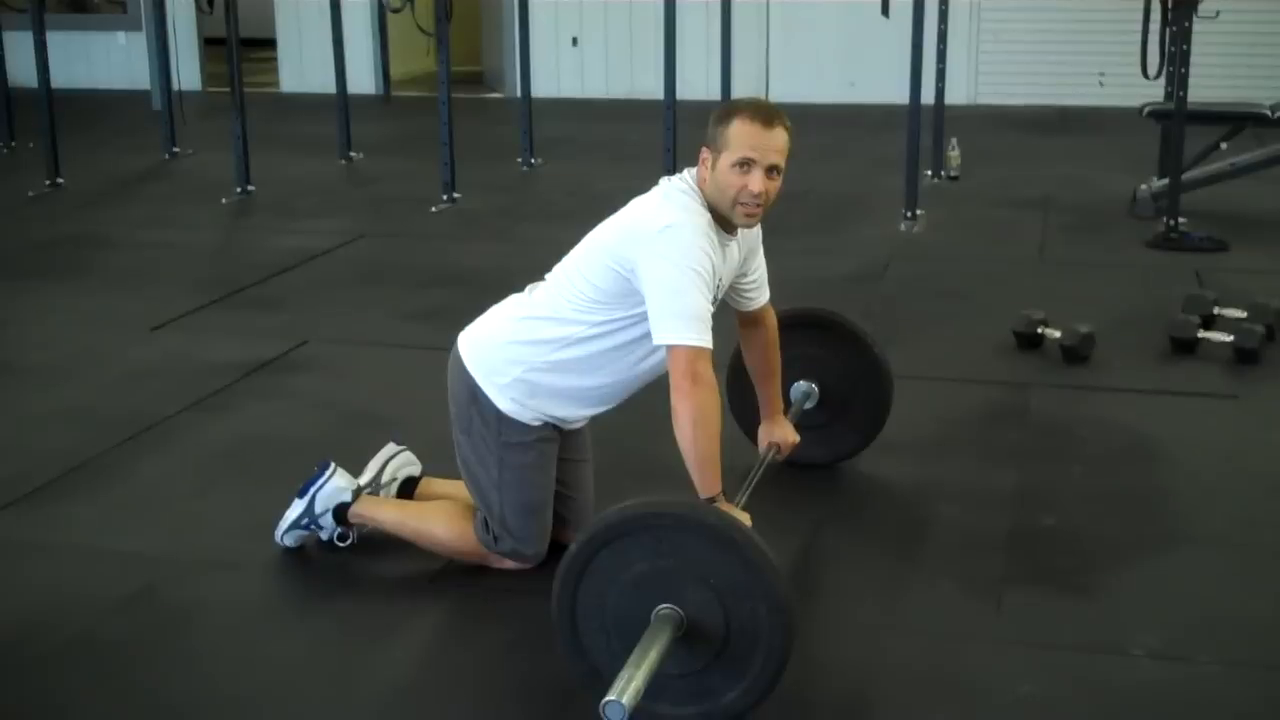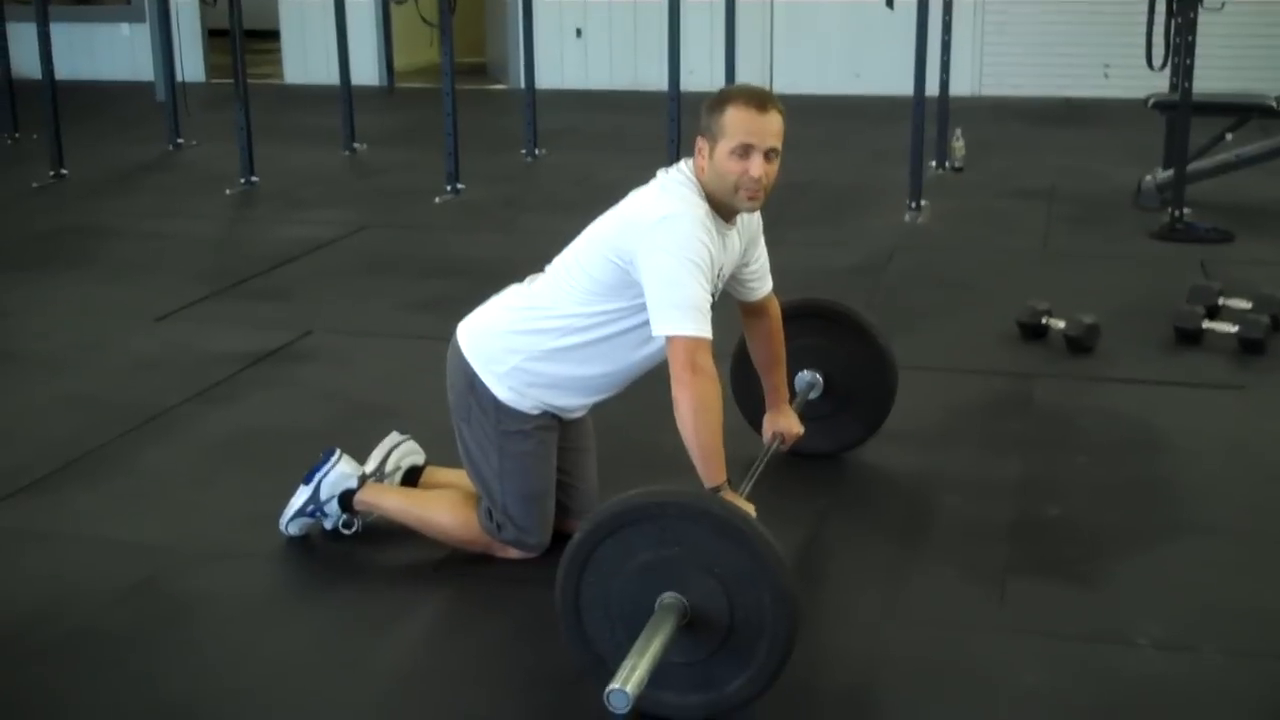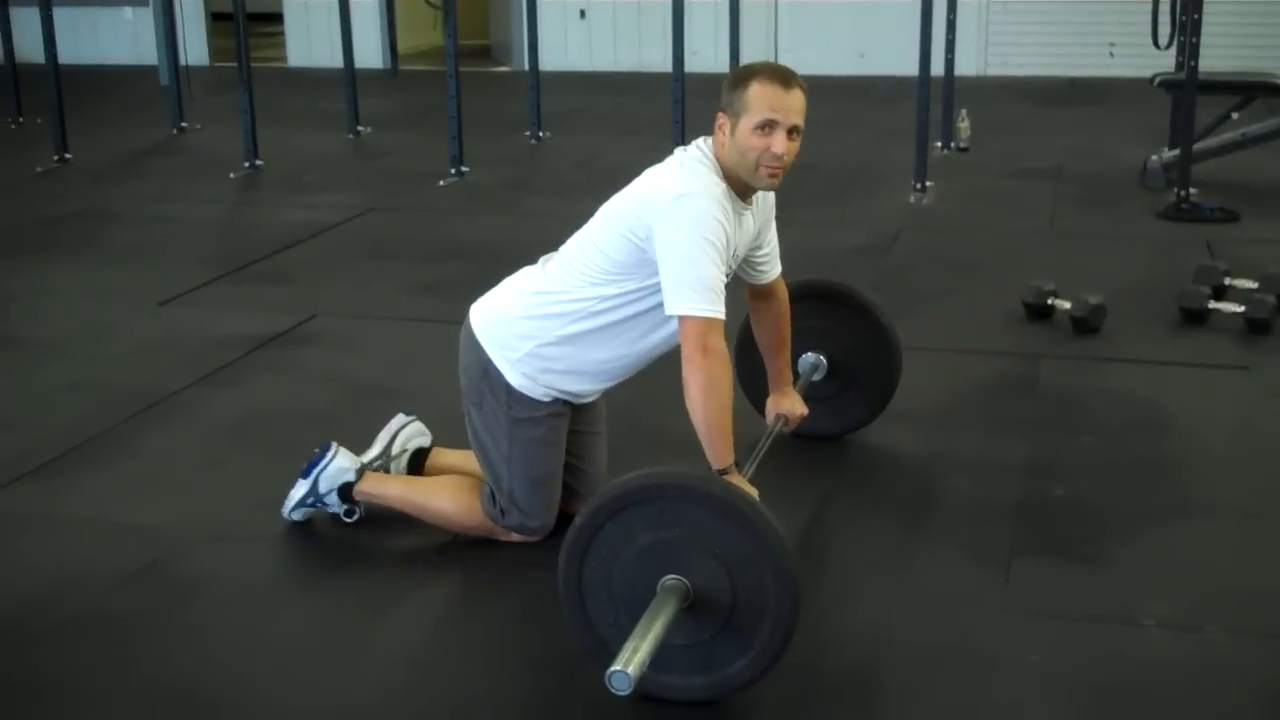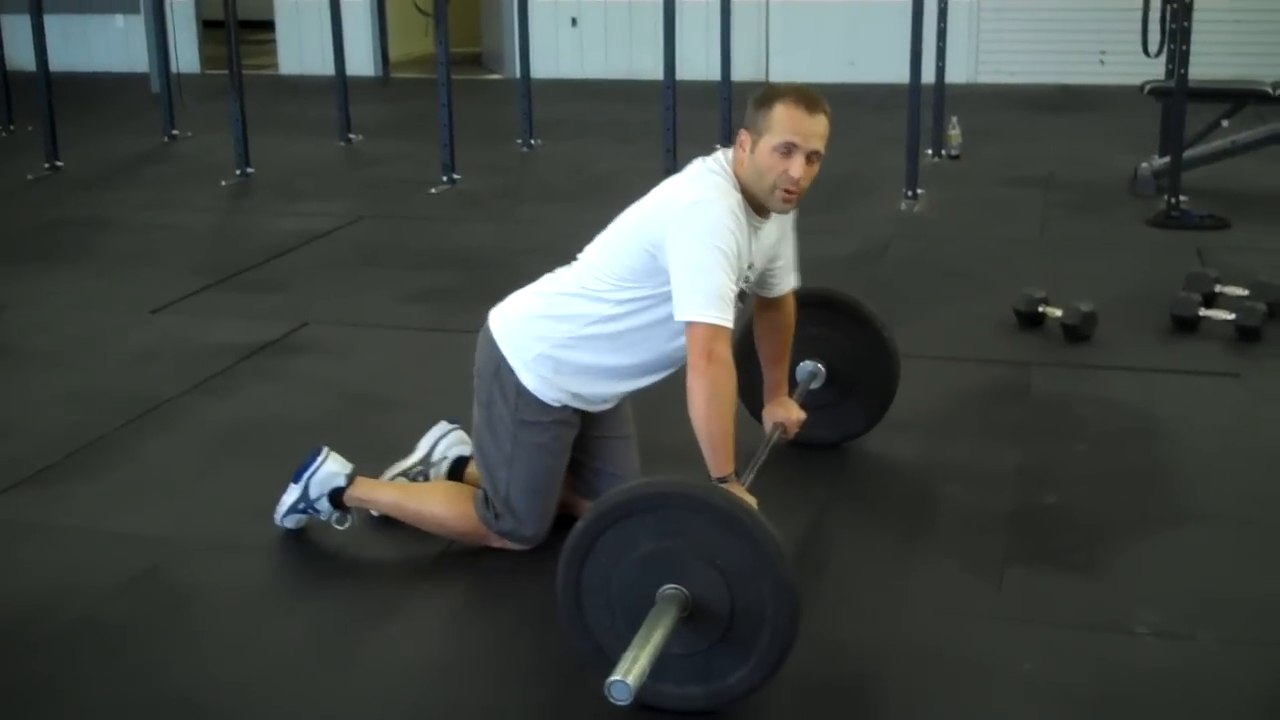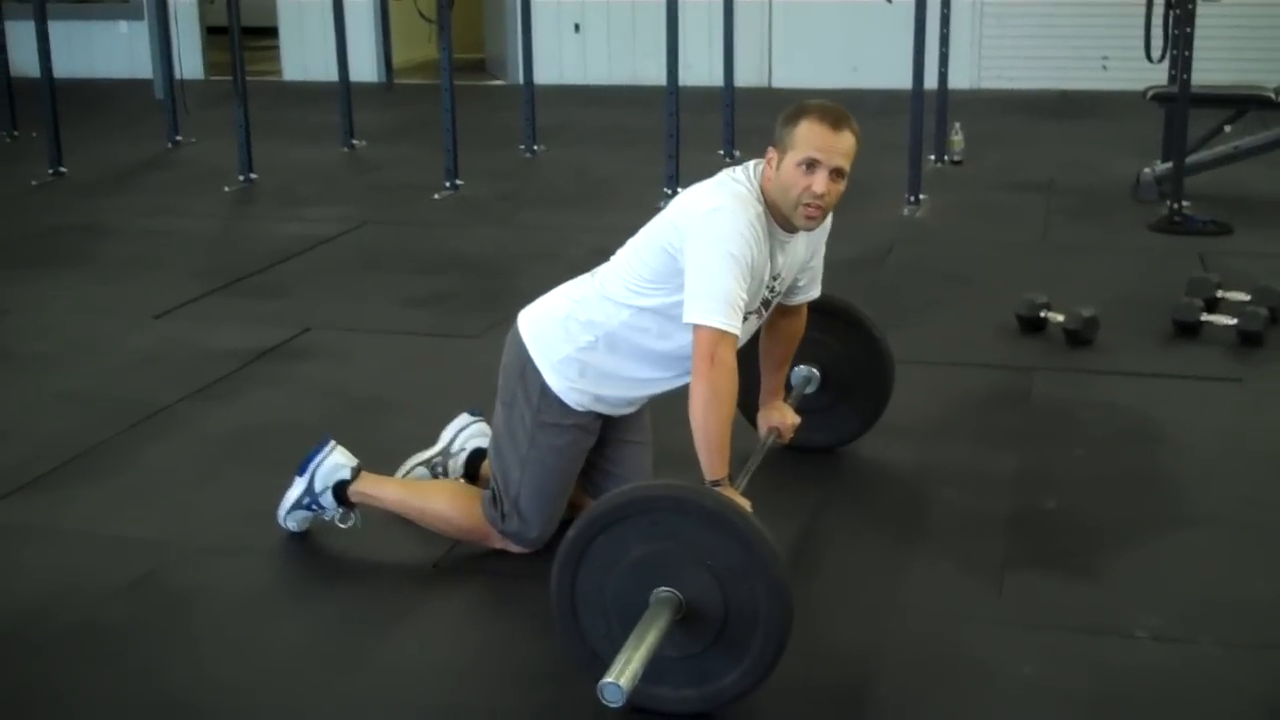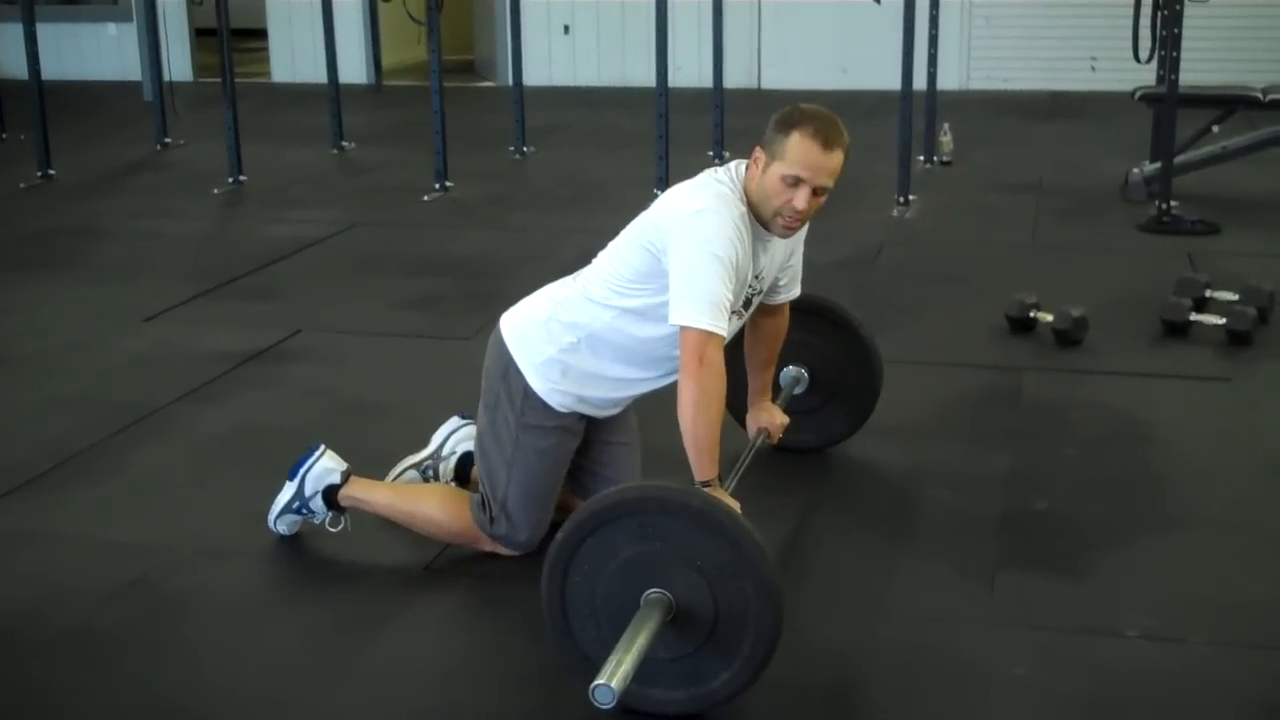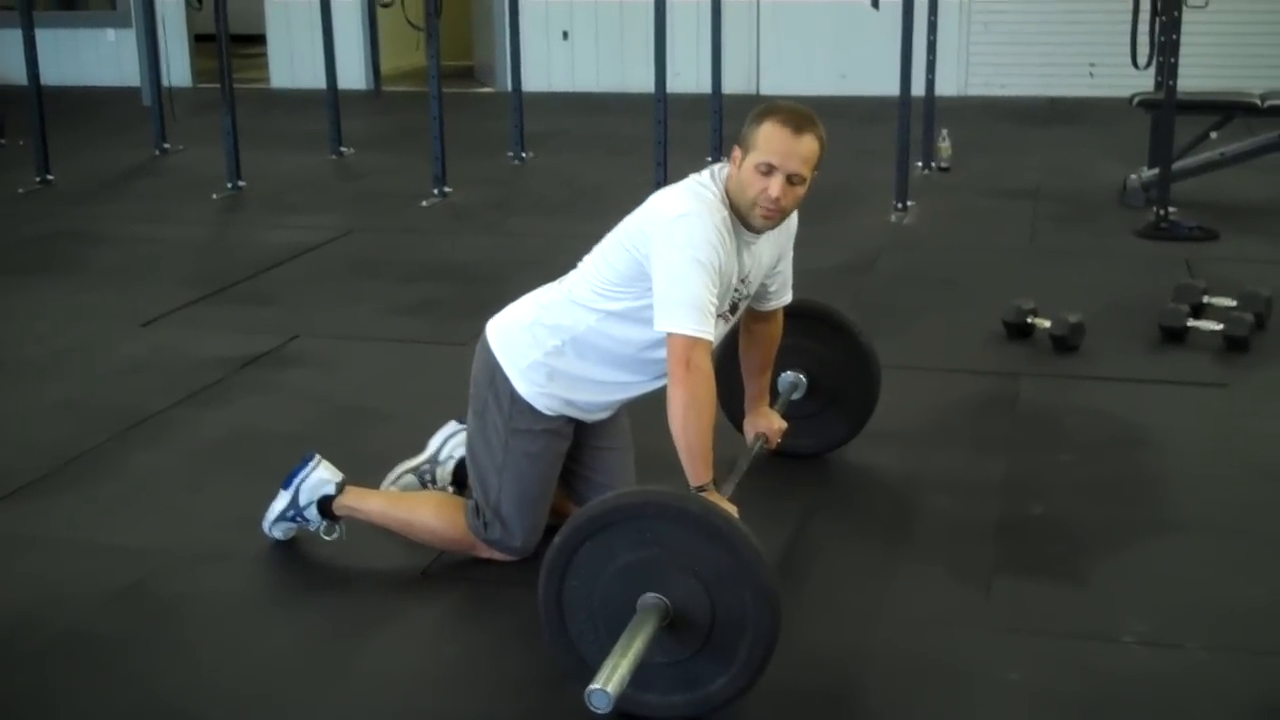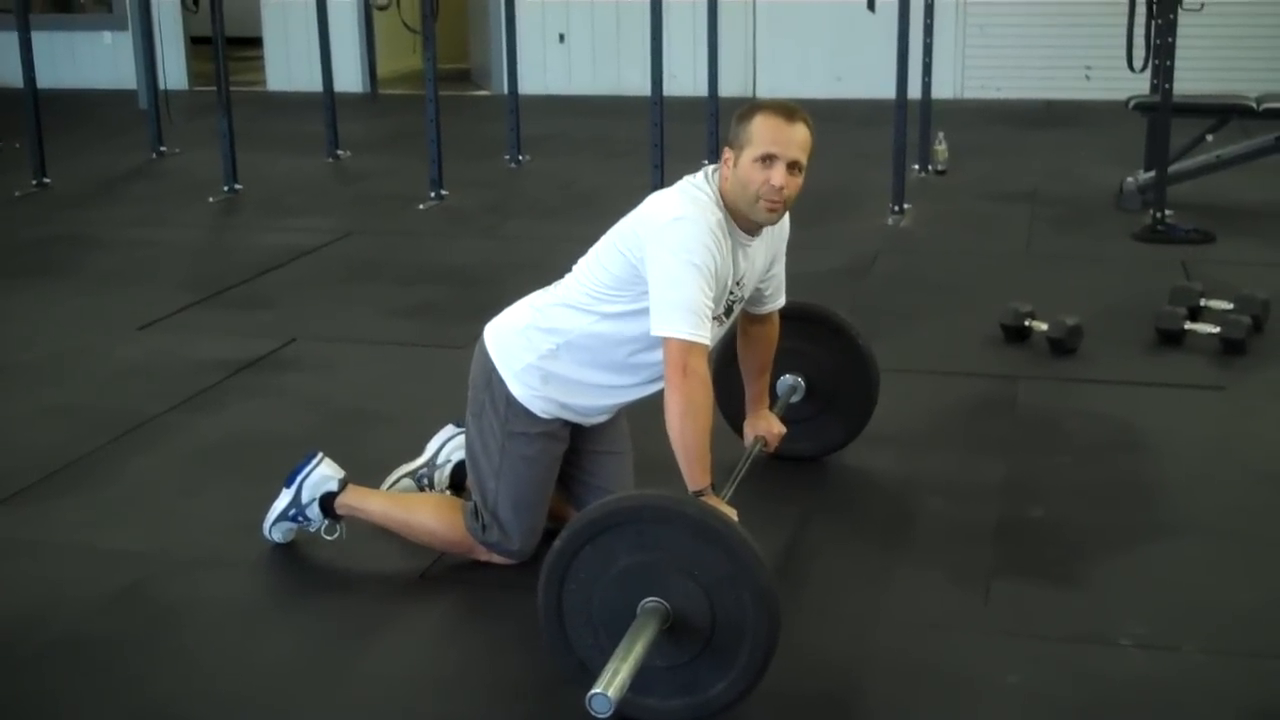
dt=0.5s
person 1, frame 1
left shoulder: (737, 217)
right shoulder: (678, 232)
left elbow: (756, 317)
right elbow: (691, 380)
left wrist: (773, 415)
right wrist: (714, 504)
left hip: (545, 385)
right hip: (505, 384)
left knee: (567, 529)
right knee: (515, 549)
left ankle: (403, 485)
right ankle: (345, 503)
person 1, frame 2
left shoulder: (739, 211)
right shoulder: (676, 225)
left elbow: (760, 306)
right elbow: (691, 370)
left wrist: (779, 406)
right wrist: (721, 494)
left hip: (546, 371)
right hip: (503, 374)
left knee: (571, 518)
right knee: (519, 539)
left ankle: (405, 474)
right ankle: (351, 490)
person 1, frame 3
left shoulder: (754, 190)
right shoulder: (694, 201)
left elbow: (767, 289)
right elbow: (703, 350)
left wrist: (781, 387)
right wrist: (726, 476)
left hip: (560, 356)
right hip: (518, 358)
left knee: (578, 500)
right knee: (522, 523)
left ankle: (412, 457)
right ankle: (350, 480)
person 1, frame 4
left shoulder: (773, 198)
right shoulder: (709, 211)
left elbow: (774, 298)
right elbow: (709, 356)
left wrist: (777, 395)
right wrist: (724, 484)
left hip: (589, 370)
right hip: (534, 363)
right knee: (514, 530)
left ankle: (456, 462)
right ankle: (339, 485)
person 1, frame 5
left shoulder: (809, 214)
right shoulder: (726, 218)
left elbow: (787, 306)
right elbow: (712, 360)
left wrist: (772, 401)
right wrist: (718, 487)
left hip: (611, 377)
right hip: (561, 366)
right knee: (517, 532)
left ankle: (474, 455)
right ankle: (345, 481)
person 1, frame 6
left shoulder: (786, 212)
right shoulder: (710, 218)
left elbow: (770, 306)
right elbow: (700, 359)
left wrist: (760, 400)
right wrist: (707, 487)
left hip: (596, 377)
right hip: (543, 367)
right knee: (509, 535)
left ankle: (465, 456)
right ankle: (334, 485)
person 1, frame 7
left shoulder: (774, 217)
right shoulder: (691, 222)
left elbow: (763, 312)
right elbow: (688, 365)
left wrist: (757, 407)
right wrist: (704, 493)
left hip: (588, 386)
right hip: (532, 372)
right knee: (504, 541)
left ankle: (463, 459)
right ankle: (329, 494)
person 1, frame 8
left shoulder: (769, 220)
right shoulder: (687, 226)
left elbow: (759, 314)
right elbow: (685, 370)
left wrist: (758, 409)
right wrist: (702, 495)
left hip: (586, 386)
right hip: (529, 375)
right knee: (503, 544)
left ankle: (462, 463)
right ankle: (330, 493)
